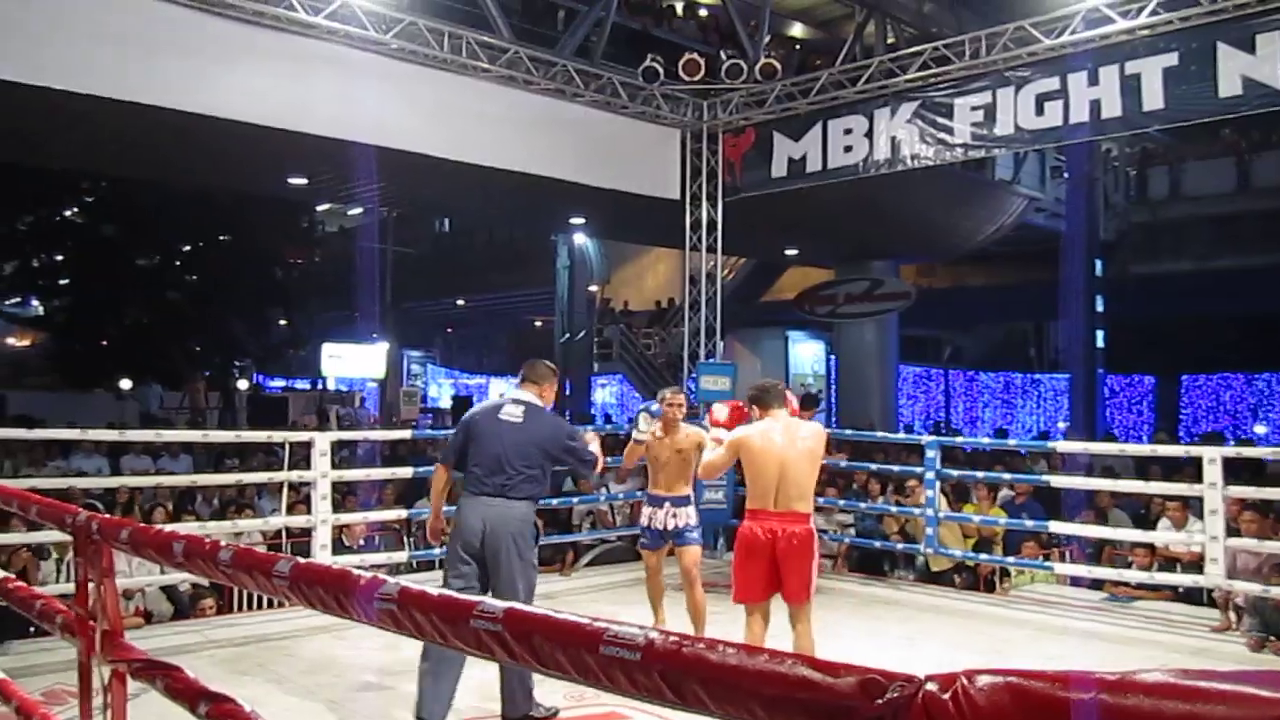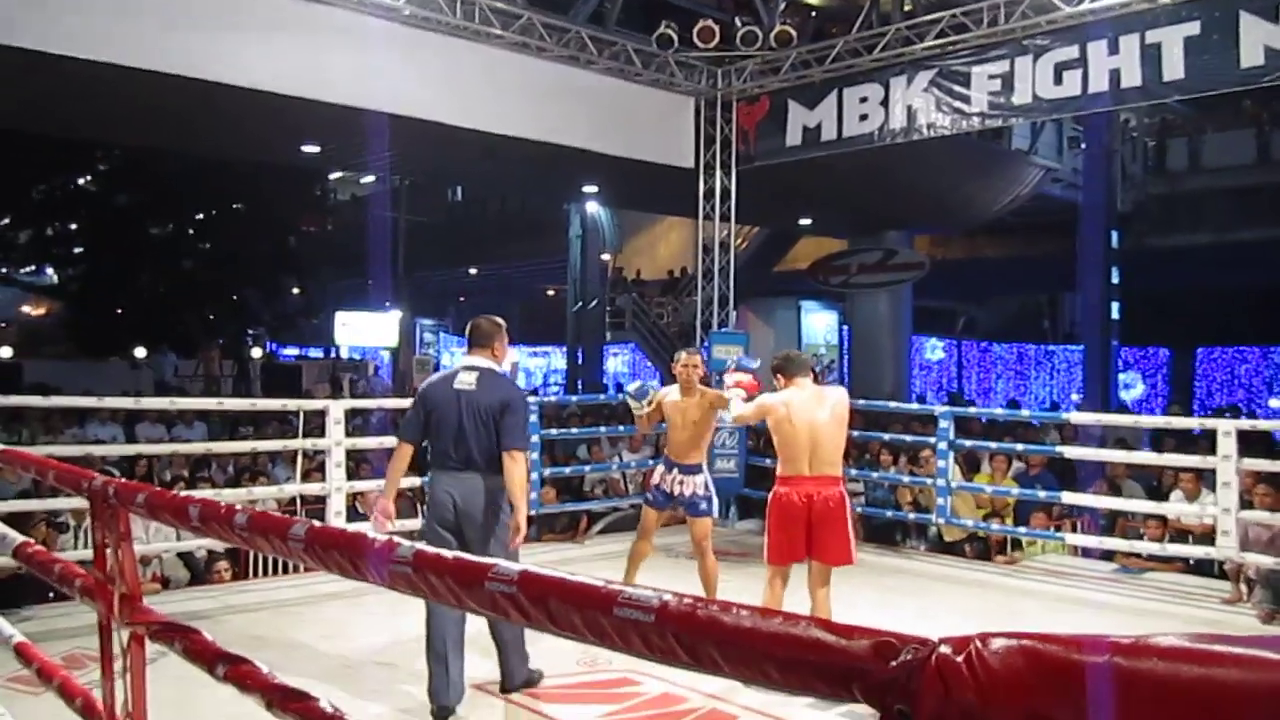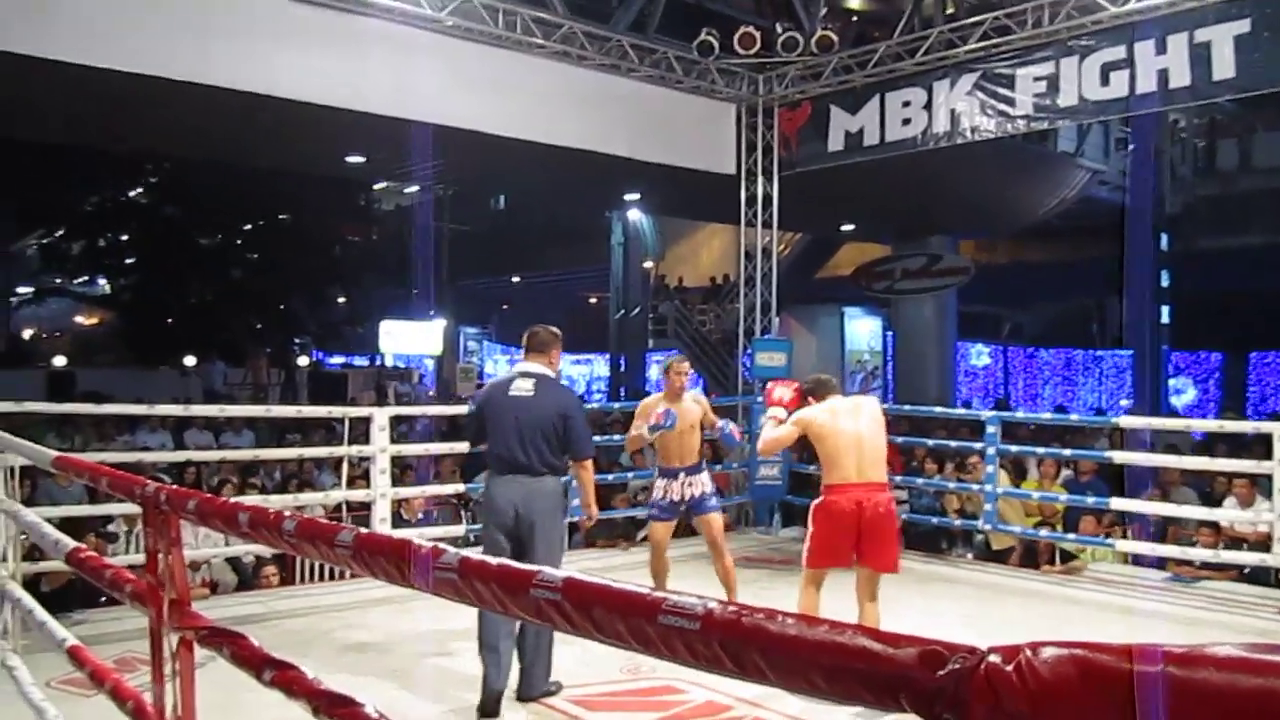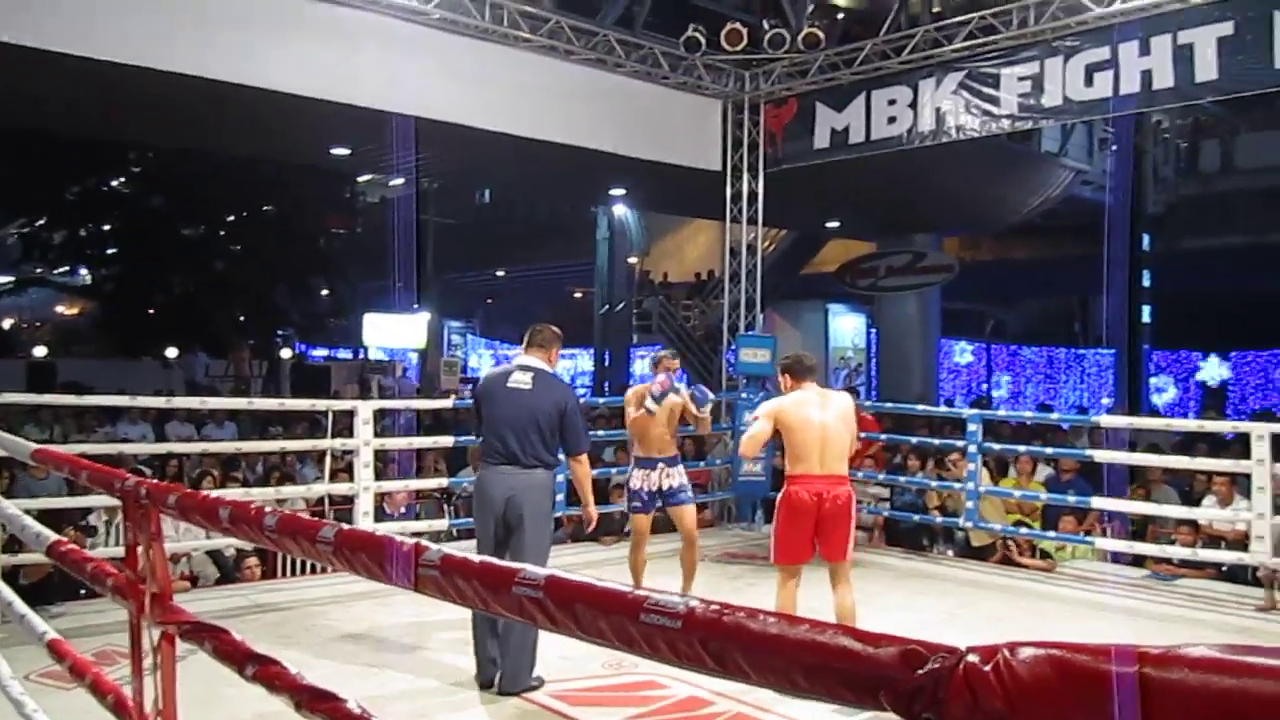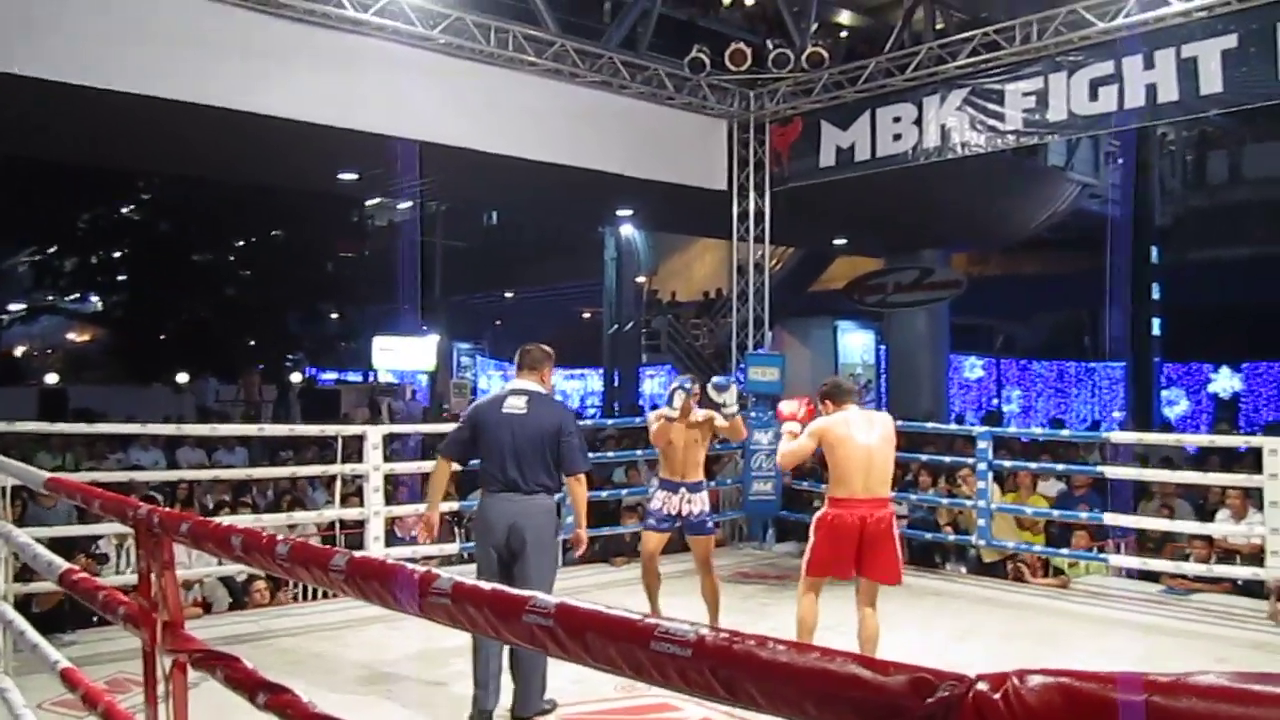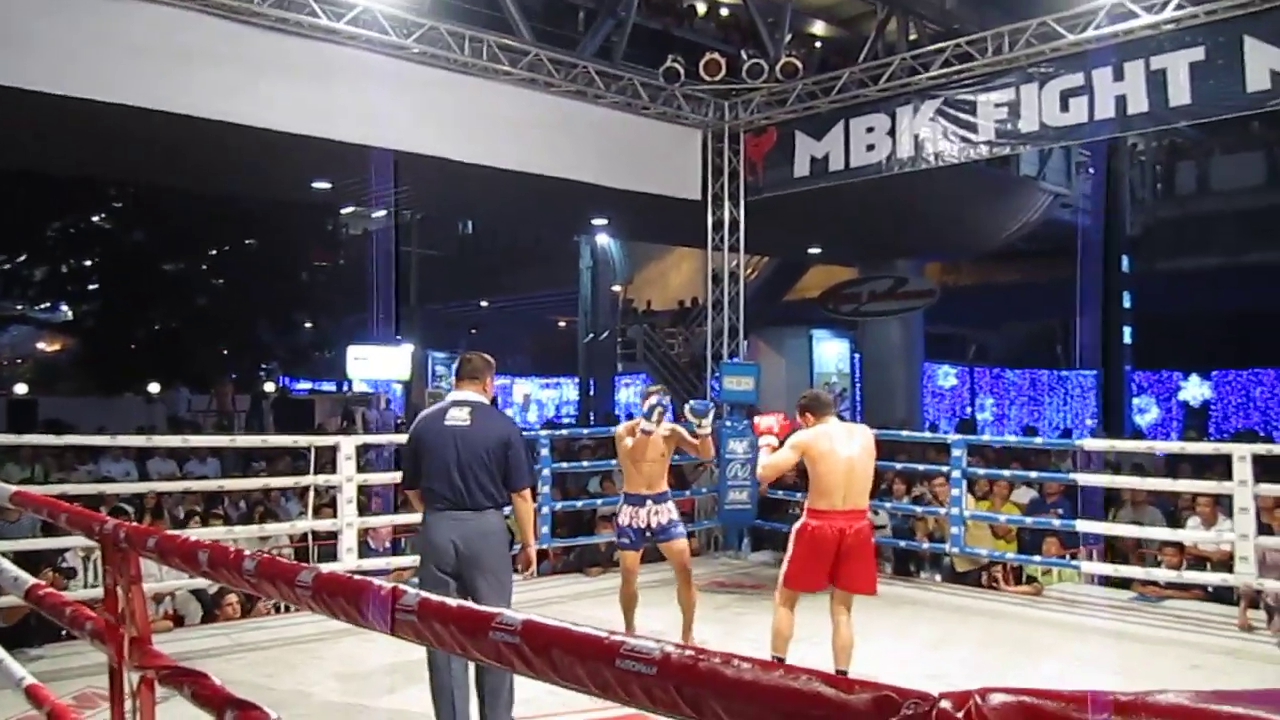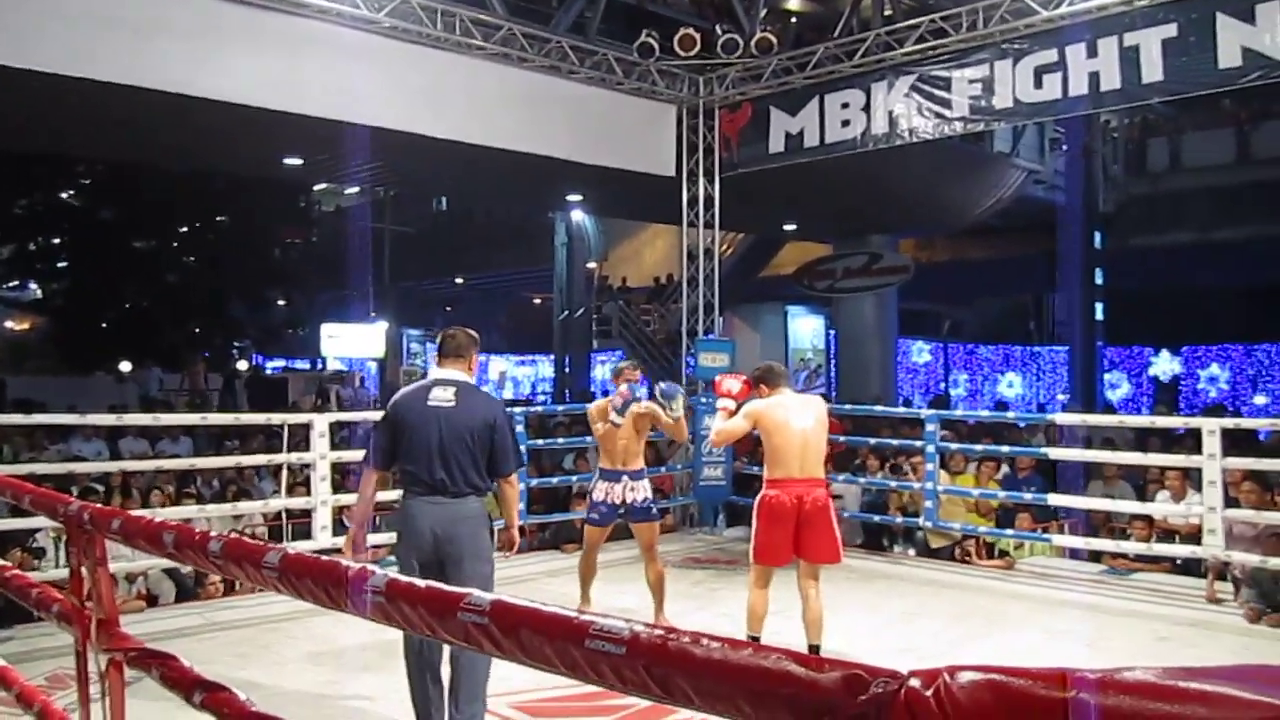
dt=0.5s
person 1, frame 1
left shoulder: (477, 414)
right shoulder: (553, 427)
left elbow: (444, 468)
right elbow: (594, 465)
left wrist: (435, 514)
right wrist: (592, 441)
left hip: (469, 514)
right hip: (513, 520)
person 1, frame 2
left shoulder: (433, 386)
right shoulder: (507, 391)
left elbow: (405, 446)
right elbow: (513, 456)
left wrist: (387, 495)
right wrist: (520, 509)
left hip: (442, 489)
right hip: (485, 493)
right ankle: (515, 673)
person 1, frame 3
left shoulder: (490, 393)
right shoulder: (564, 397)
right elbow: (581, 462)
right wrist: (589, 502)
left hip: (498, 491)
right hip: (543, 494)
left ankle: (494, 679)
right ankle: (533, 682)
person 1, frame 4
left shoulder: (488, 383)
right shoulder: (561, 392)
right elbow: (577, 456)
right wrist: (588, 502)
left hip: (490, 482)
right hip: (534, 487)
left ankle: (486, 668)
right ankle: (515, 675)
person 1, frame 5
left shoulder: (483, 408)
right shoulder: (558, 414)
left elbow: (445, 460)
right elbow: (575, 477)
left wrist: (433, 510)
right wrist: (580, 525)
left hip: (492, 509)
right hip: (537, 512)
person 1, frame 6
left shoulder: (424, 422)
right shoulder: (503, 426)
left elbow: (412, 490)
right elbow: (520, 494)
right wrist: (528, 543)
left hip: (437, 530)
right hip: (486, 529)
person 1, frame 7
left shoulder: (402, 402)
right shoulder: (488, 407)
left elbow: (374, 471)
right elbow: (508, 479)
left wrist: (358, 524)
right wrist: (512, 525)
left hip: (416, 515)
right hip: (466, 518)
person 2, frame 1
left shoulder: (743, 434)
right shoulder: (816, 431)
left elbow: (704, 472)
left wrist: (718, 432)
right wrist: (796, 417)
left hip: (757, 528)
right hip: (799, 530)
left knee: (756, 619)
right knee: (800, 619)
person 2, frame 2
left shoulder: (771, 402)
right shoulder: (840, 396)
left elbow: (738, 415)
left wrist: (737, 391)
left hip: (789, 494)
right hip: (830, 494)
left knee: (777, 580)
right knee: (820, 586)
person 2, frame 3
left shoulder: (809, 415)
right shoulder: (872, 403)
left elbow: (764, 448)
left wrist: (775, 413)
left hip: (837, 501)
right hip: (879, 500)
left knee: (811, 581)
right knee: (868, 593)
person 2, frame 4
left shoulder: (778, 406)
right shoulder: (845, 400)
left elbow: (746, 450)
left wrist: (758, 422)
left hip: (799, 493)
right hip: (839, 492)
left knee: (788, 579)
right knee: (841, 579)
person 2, frame 5
left shoulder: (823, 425)
right shoulder: (885, 421)
left elbow: (784, 461)
left wrist: (789, 427)
left hip: (840, 513)
right hip: (879, 514)
left knee: (809, 590)
right knee: (867, 602)
person 2, frame 6
left shoulder: (805, 438)
right shoulder: (865, 433)
left elbow: (764, 474)
left wrist: (767, 441)
left hip: (819, 525)
right hip: (857, 526)
left knee: (785, 600)
right knee: (842, 611)
right ankle: (841, 679)
person 2, frame 7
left shoulder: (758, 408)
right shoulder: (818, 404)
left elbow: (717, 438)
left wrist: (725, 403)
left hip: (778, 496)
right hip: (815, 494)
left knee: (760, 581)
right knee: (810, 583)
right ankle: (814, 655)
person 3, frame 1
left shoulder: (694, 434)
right shoulder: (647, 432)
right elbow: (627, 463)
right wrist: (640, 432)
left hip: (684, 509)
right hip: (653, 507)
left knee: (691, 576)
right knee: (652, 571)
left ankle: (700, 637)
right ankle: (659, 618)
person 3, frame 2
left shoulder: (710, 397)
right shoulder: (664, 395)
right elbow: (644, 428)
right wrist: (638, 408)
left hip: (695, 476)
right hip: (666, 470)
left knee: (702, 546)
right knee: (643, 533)
right ankle: (627, 583)
person 3, frame 3
left shoulder: (699, 402)
right shoulder: (649, 405)
left elbow: (716, 428)
right elbow: (630, 444)
left wrist: (726, 434)
right wrist: (650, 429)
left hip: (698, 478)
right hip: (666, 480)
left knee: (718, 544)
right knee: (657, 547)
left ankle: (733, 602)
person 3, frame 4
left shoulder: (681, 395)
right shoulder: (636, 393)
left elbow: (704, 430)
right elbow: (632, 428)
left wrist: (704, 409)
right wrist: (653, 401)
left hip: (673, 469)
right hip: (643, 470)
left knee: (691, 534)
right knee: (639, 538)
left ankle: (686, 592)
person 3, frame 5
left shoulder: (708, 417)
right shoulder: (658, 416)
left elbow: (739, 436)
right elbow: (657, 440)
left wrist: (730, 405)
right wrist: (672, 409)
left hip: (696, 494)
right hip: (665, 493)
left knee: (705, 565)
right knee: (648, 557)
left ankle: (714, 624)
right ankle: (654, 610)
person 3, frame 6
left shoulder: (672, 431)
right shoulder: (625, 430)
left elbow: (706, 454)
right elbow: (633, 455)
left wrist: (703, 426)
right wrist: (647, 424)
left hip: (663, 506)
right hip: (632, 507)
left knee: (684, 570)
right knee: (629, 576)
left ankle: (687, 634)
right ankle: (629, 631)
person 3, frame 7
left shoulder: (648, 409)
right shoulder: (598, 407)
left elbow: (681, 436)
right elbow: (603, 438)
left wrist: (676, 408)
right wrist: (617, 413)
left hip: (637, 483)
right hip: (606, 482)
left knee: (651, 552)
right knee: (590, 550)
left ankle: (659, 613)
right ankle: (585, 601)
